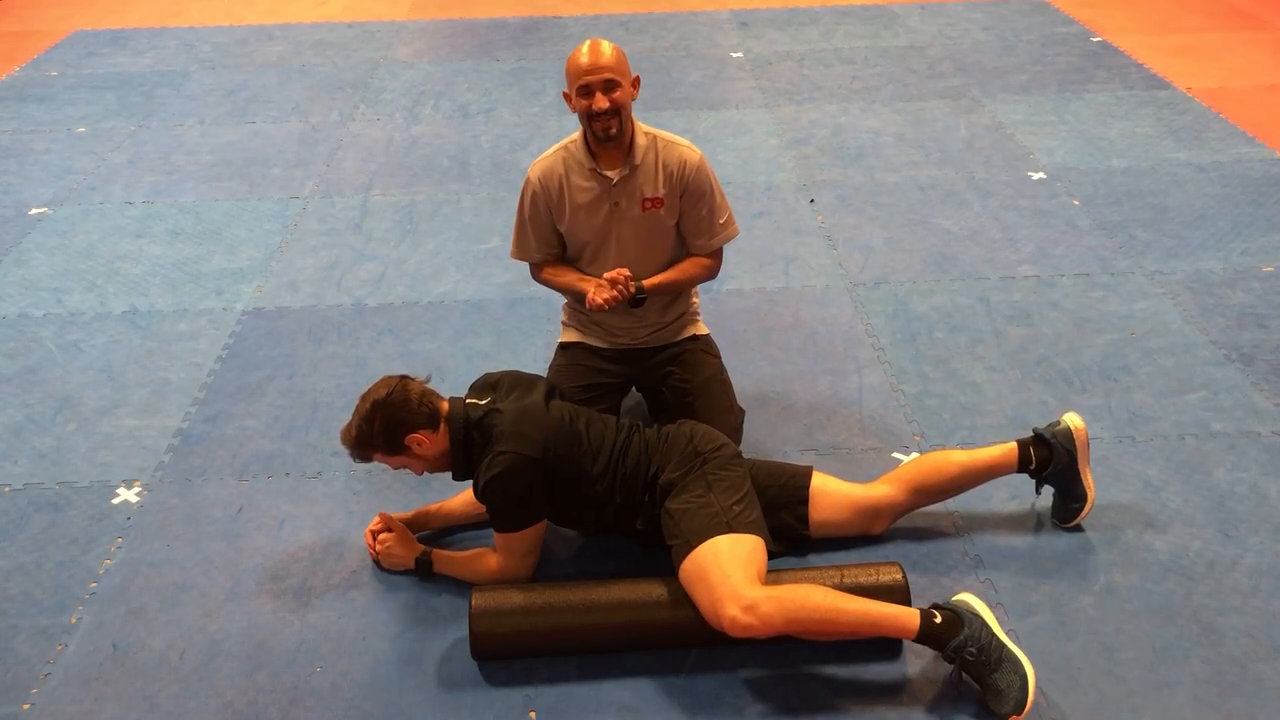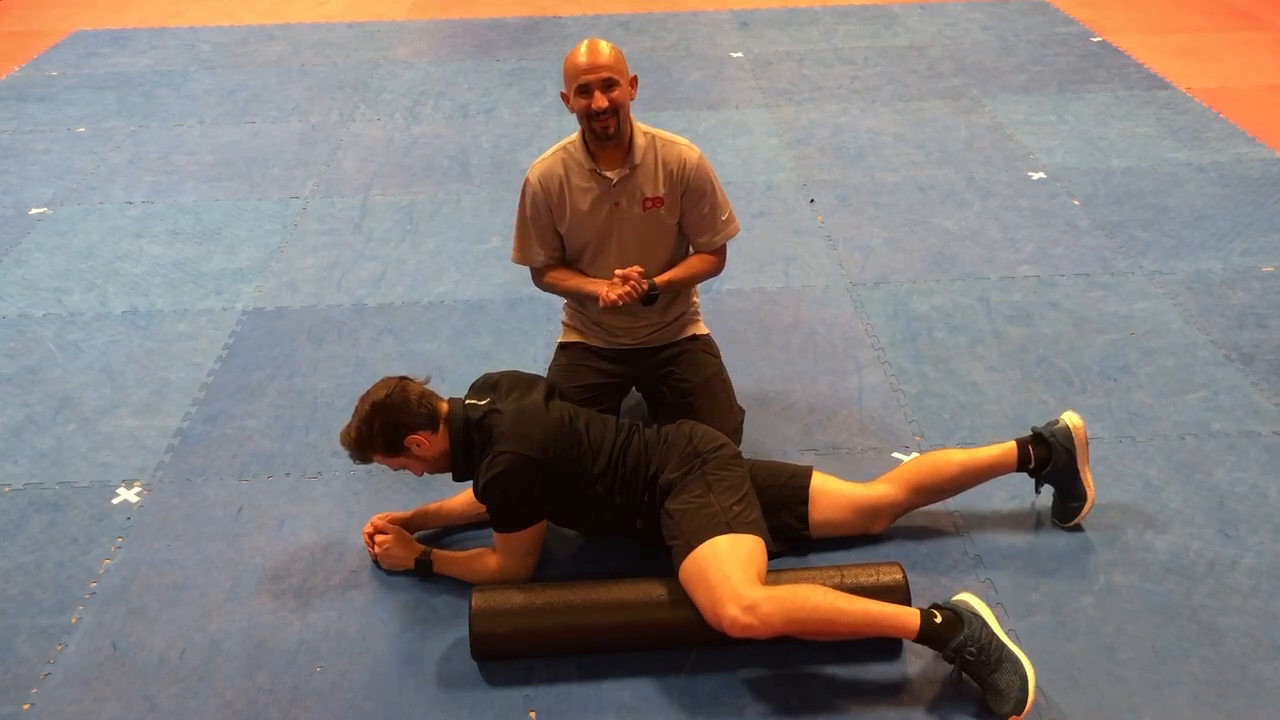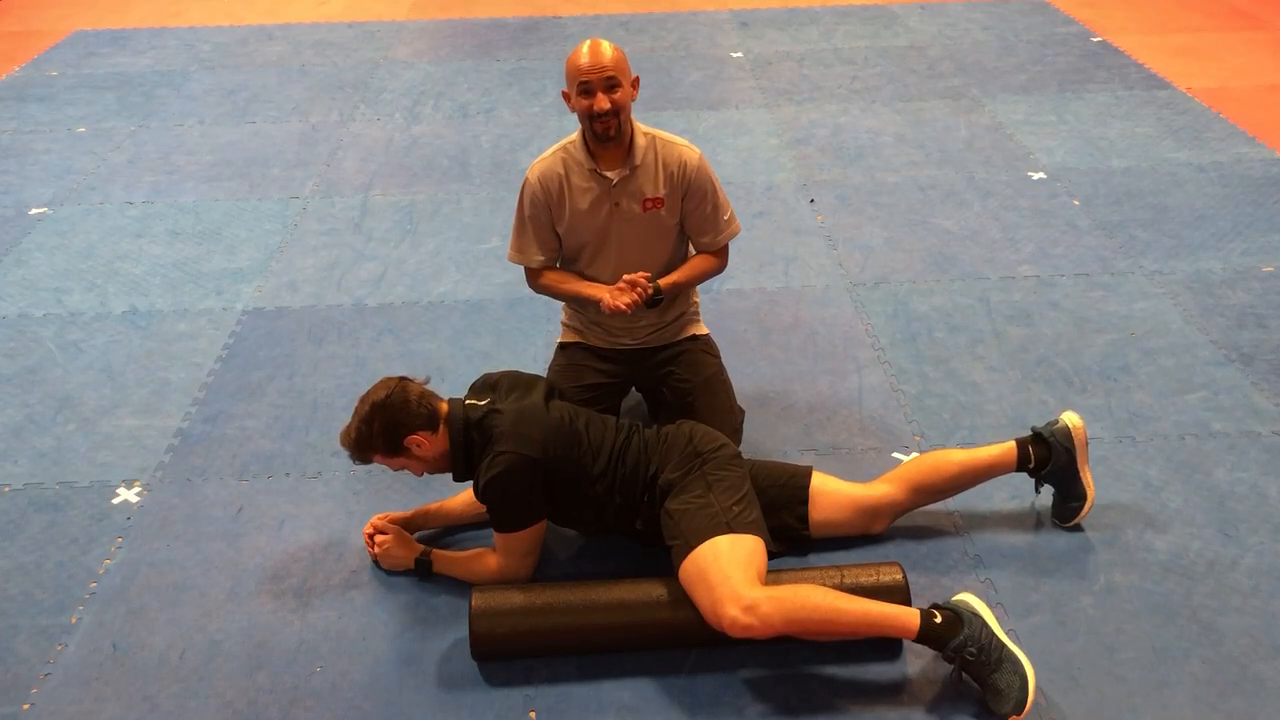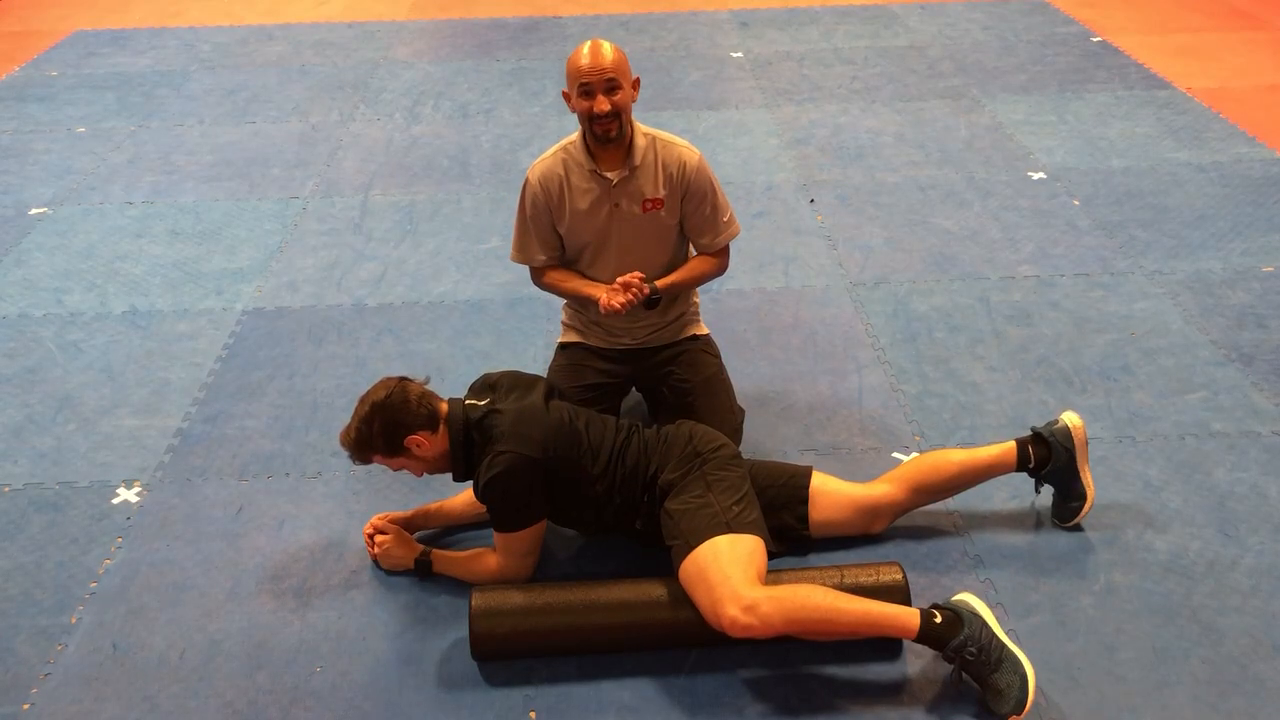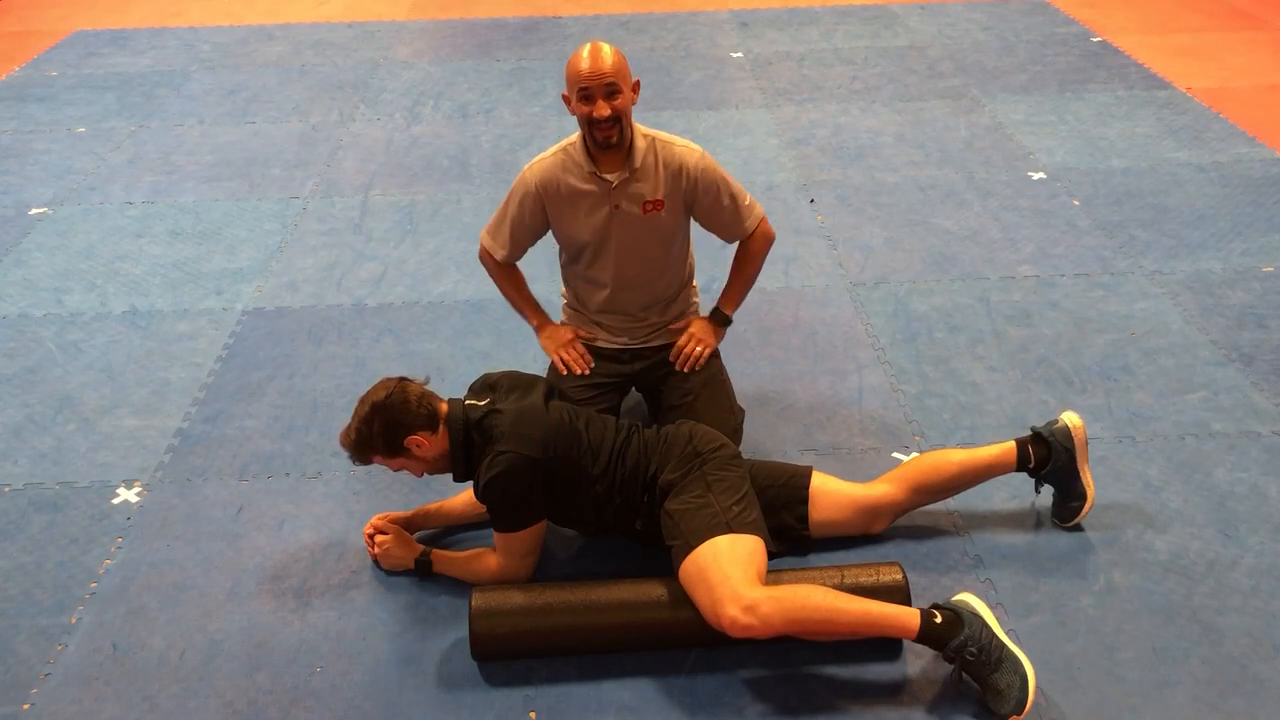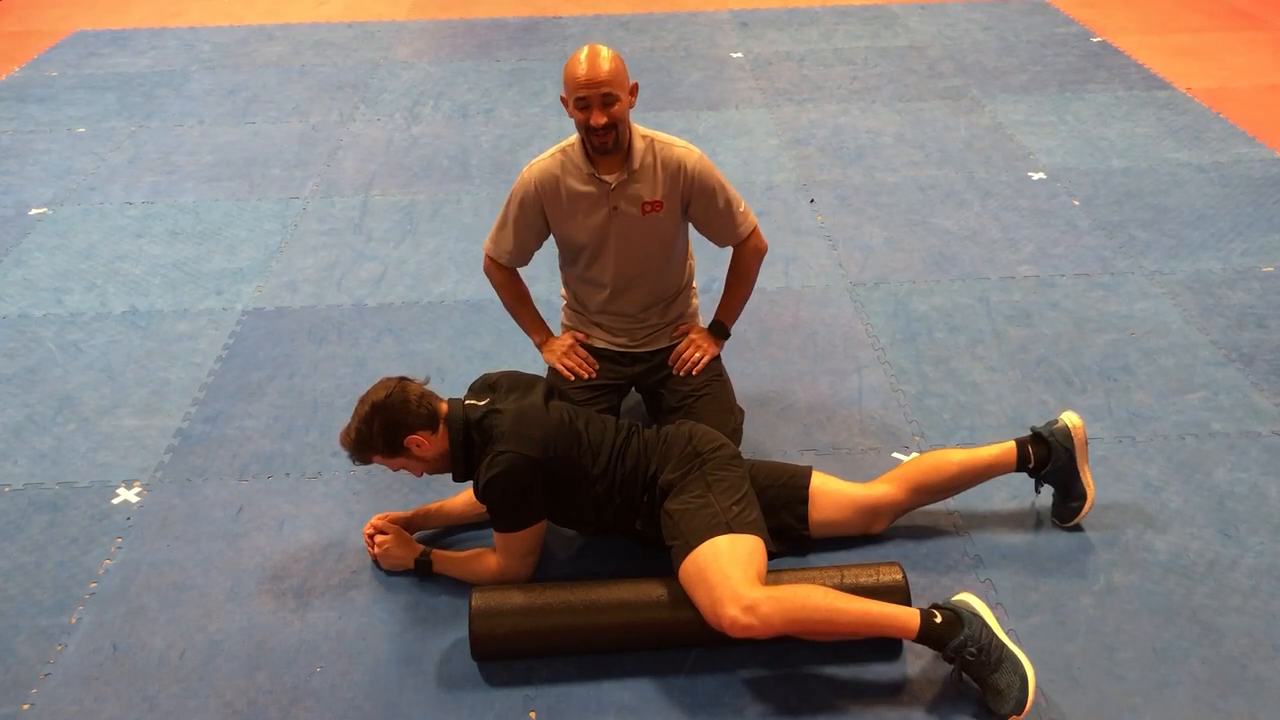
dt=0.4s
person 1, frame 1
left shoulder: (506, 456)
right shoulder: (486, 394)
left elbow: (513, 565)
left wrist: (418, 559)
right wrist: (415, 518)
left hip: (687, 477)
right hip: (692, 459)
left knee: (740, 610)
right knee: (878, 504)
left ankle: (942, 625)
right ankle: (1040, 451)
person 1, frame 2
left shoulder: (507, 455)
right shoulder: (486, 392)
left elbow: (513, 565)
left wrist: (417, 559)
right wrist: (414, 517)
left hip: (687, 477)
right hip: (692, 458)
left knee: (740, 611)
right knee: (878, 504)
left ankle: (942, 625)
right ankle: (1041, 448)
person 1, frame 3
left shoulder: (506, 456)
right shoulder: (485, 394)
left elbow: (513, 565)
left wrist: (418, 559)
right wrist: (413, 518)
left hip: (686, 477)
right hip: (692, 459)
left knee: (740, 611)
right knee: (878, 504)
left ankle: (942, 625)
right ankle: (1040, 449)
person 1, frame 4
left shoulder: (507, 454)
right shoulder: (486, 392)
left elbow: (513, 565)
left wrist: (418, 558)
right wrist: (415, 517)
left hip: (687, 478)
right hip: (690, 459)
left knee: (740, 611)
right knee: (878, 504)
left ankle: (942, 625)
right ankle: (1041, 448)
person 1, frame 5
left shoulder: (506, 456)
right shoulder: (485, 394)
left elbow: (513, 565)
left wrist: (418, 559)
right wrist: (414, 518)
left hip: (686, 478)
right hip: (692, 459)
left knee: (740, 611)
right knee: (878, 504)
left ankle: (942, 625)
right ankle: (1040, 449)
person 1, frame 6
left shoulder: (506, 455)
right shoulder: (485, 393)
left elbow: (513, 565)
left wrist: (418, 559)
right wrist: (414, 517)
left hip: (686, 477)
right hip: (691, 459)
left knee: (740, 611)
right knee: (878, 504)
left ankle: (942, 625)
right ankle: (1039, 449)
person 2, frame 1
left shoulder: (683, 162)
right shoulder: (546, 175)
left elbow: (708, 259)
right elbow: (542, 263)
left wrist: (639, 288)
right wrist: (591, 285)
left hip: (674, 333)
right hip: (588, 338)
left ankle: (654, 391)
right ankle: (626, 388)
person 2, frame 2
left shoulder: (683, 160)
right shoulder: (545, 176)
left elbow: (712, 254)
right elbow: (543, 270)
left wrist: (651, 285)
right wrist: (601, 288)
left hip: (674, 332)
right hip: (589, 338)
left ankle: (655, 390)
right ankle: (625, 387)
person 2, frame 3
left shoulder: (683, 161)
right shoulder: (546, 176)
left elbow: (715, 253)
right elbow: (538, 273)
left wrist: (657, 288)
right wrist: (603, 293)
left hip: (674, 333)
right hip: (588, 339)
left ankle: (653, 392)
right ankle: (625, 390)
person 2, frame 4
left shoulder: (682, 162)
right shoulder: (546, 176)
left elbow: (716, 257)
right elbow: (543, 269)
left wrist: (653, 289)
right wrist: (600, 292)
left hip: (674, 333)
right hip: (588, 339)
left ankle: (655, 391)
right ankle: (623, 390)
person 2, frame 5
left shoulder: (684, 162)
right shoulder: (544, 176)
left elbow: (759, 234)
right elbow: (493, 254)
left wrist: (718, 318)
right wrist: (544, 327)
left hip: (672, 336)
right hip: (589, 340)
left ankle: (654, 393)
right ankle: (625, 391)
person 2, frame 6
left shoulder: (682, 163)
right shoulder: (542, 178)
left elbow: (751, 245)
right elbow: (498, 264)
left wrist: (718, 331)
right wrist: (543, 339)
left hip: (673, 338)
right hip: (589, 342)
left ankle: (653, 394)
right ankle: (624, 393)
